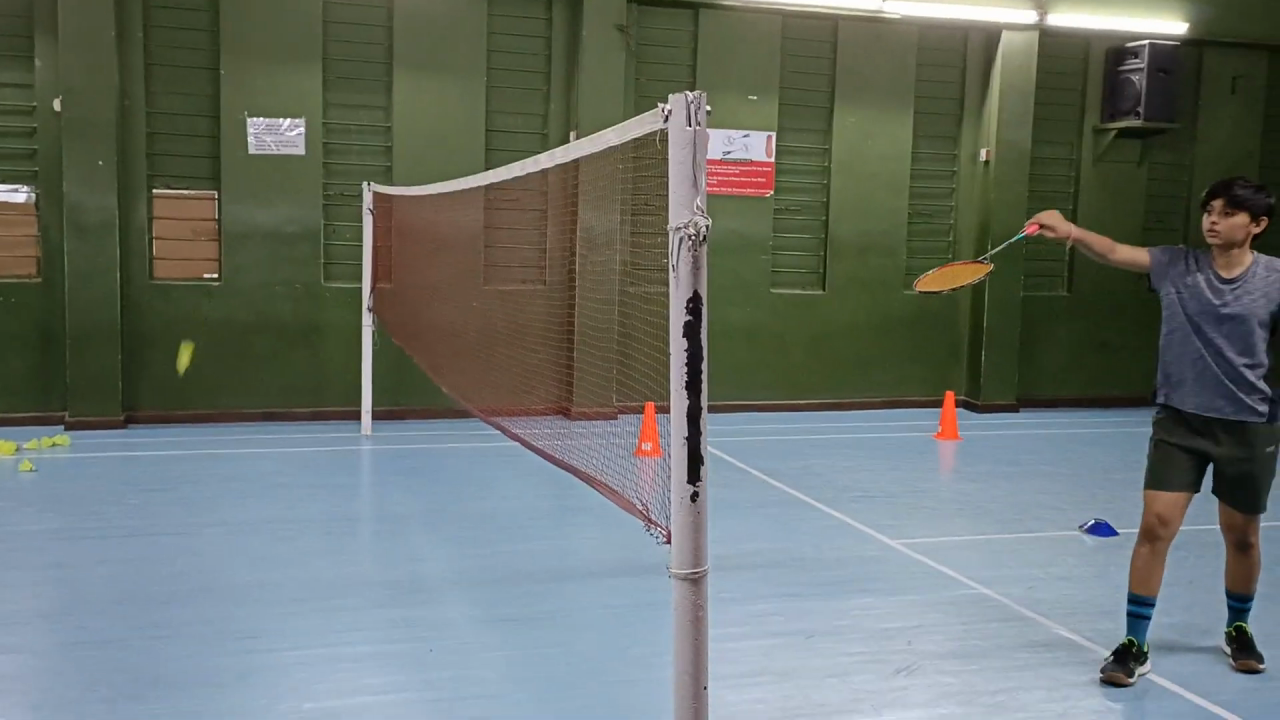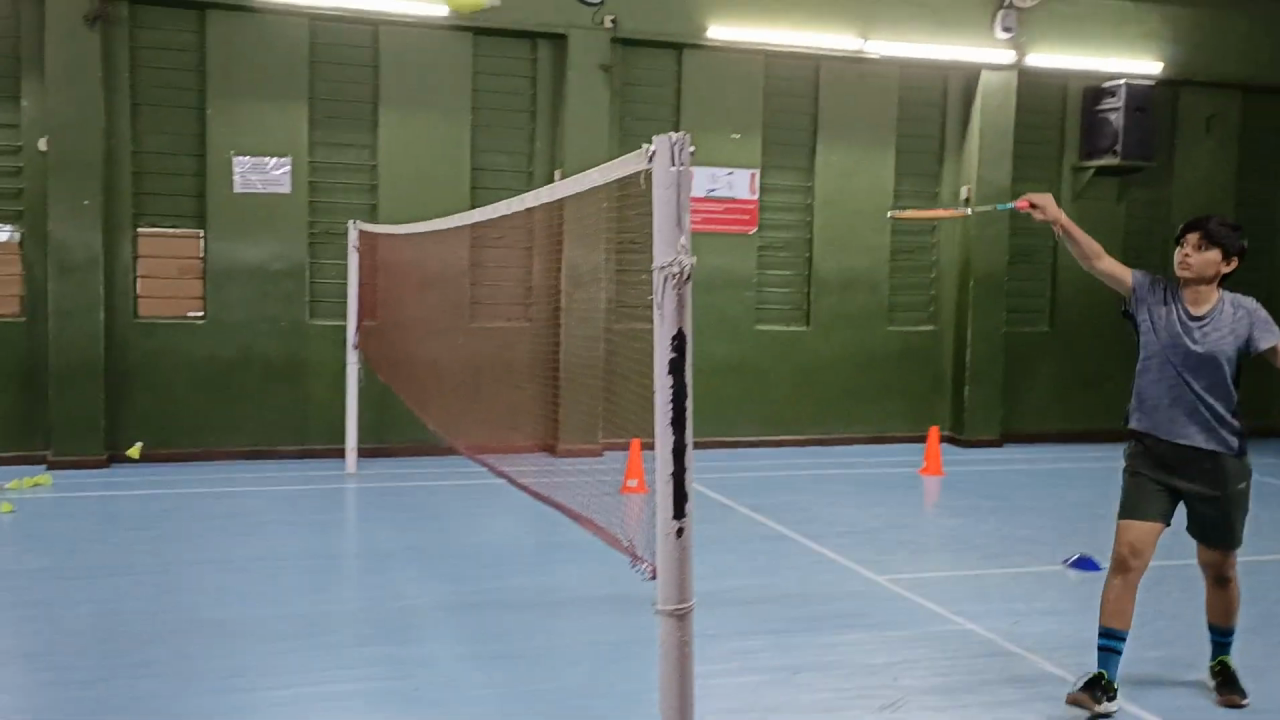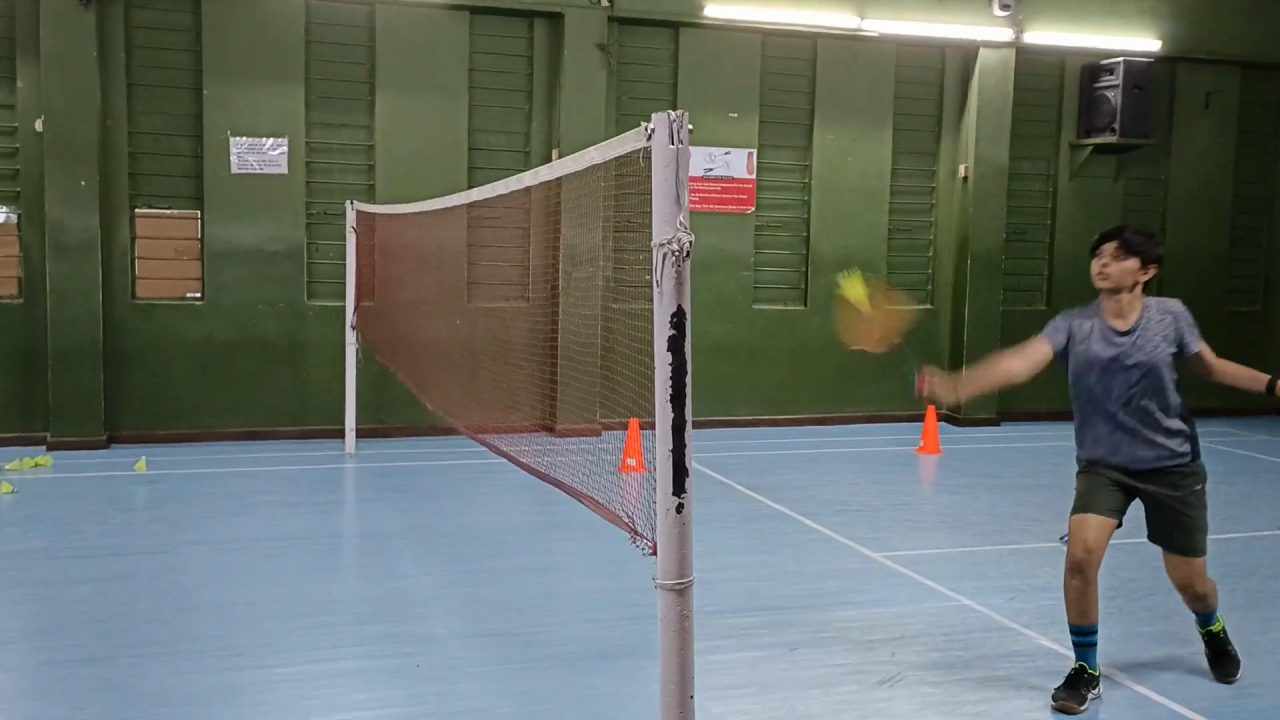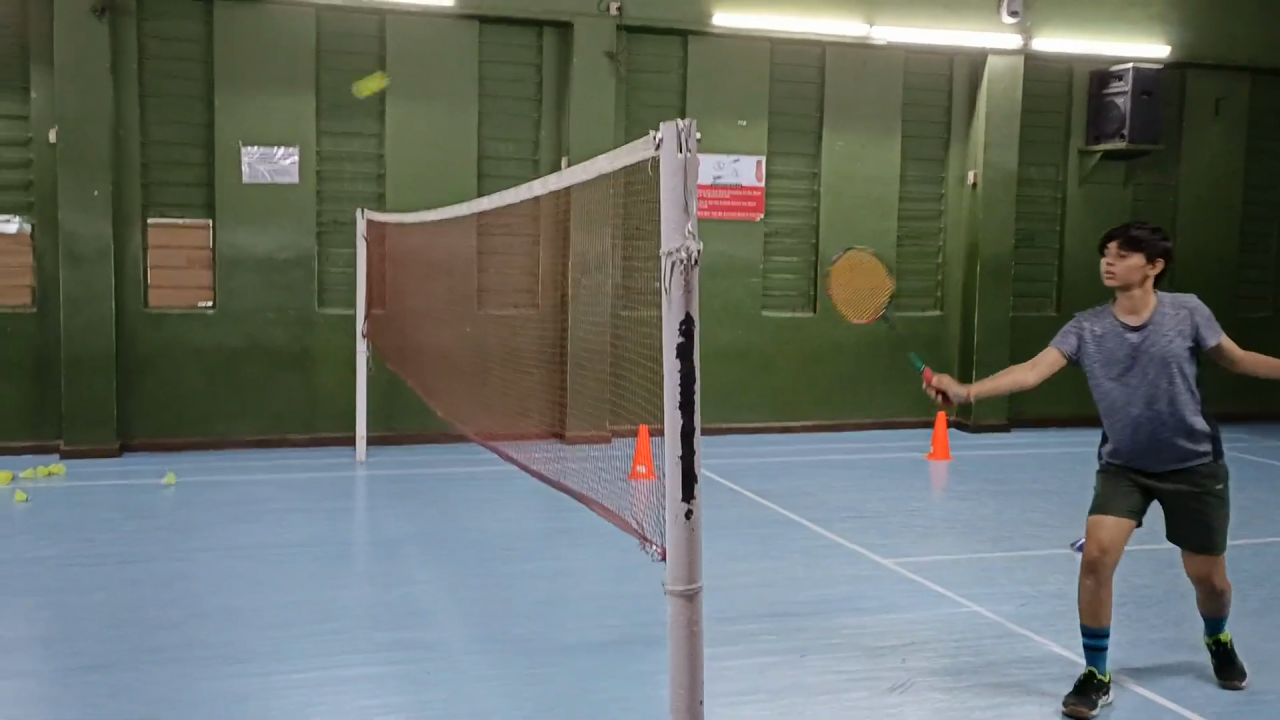
dt=0.4s
person 1, frame 1
right shoulder: (1177, 265)
right elbow: (1115, 252)
right wrist: (1068, 230)
right hip: (1179, 420)
right knee: (1155, 528)
left ankle: (1238, 629)
right ankle: (1135, 644)
person 1, frame 2
right shoulder: (1150, 295)
right elbow: (1098, 261)
right wrist: (1058, 219)
left hip: (1218, 459)
right hip: (1152, 453)
left knee: (1219, 571)
right knee: (1126, 558)
left ankle: (1222, 664)
person 1, frame 3
left shoulder: (1171, 314)
right shoulder: (1071, 324)
left elbow: (1211, 365)
right elbow: (1019, 363)
left wrist: (1271, 384)
right wrist: (956, 387)
left hip: (1172, 463)
right hip: (1103, 463)
left knee: (1190, 580)
right knee: (1081, 557)
left ankle: (1213, 630)
right ankle: (1085, 671)
person 1, frame 4
left shoulder: (1188, 312)
right shoulder: (1086, 327)
left elbow: (1238, 359)
right elbow: (1032, 370)
right wrist: (966, 391)
left hip: (1195, 464)
right hip: (1123, 465)
left knee: (1208, 576)
right knee: (1096, 558)
left ankle: (1219, 644)
right ankle: (1095, 676)
